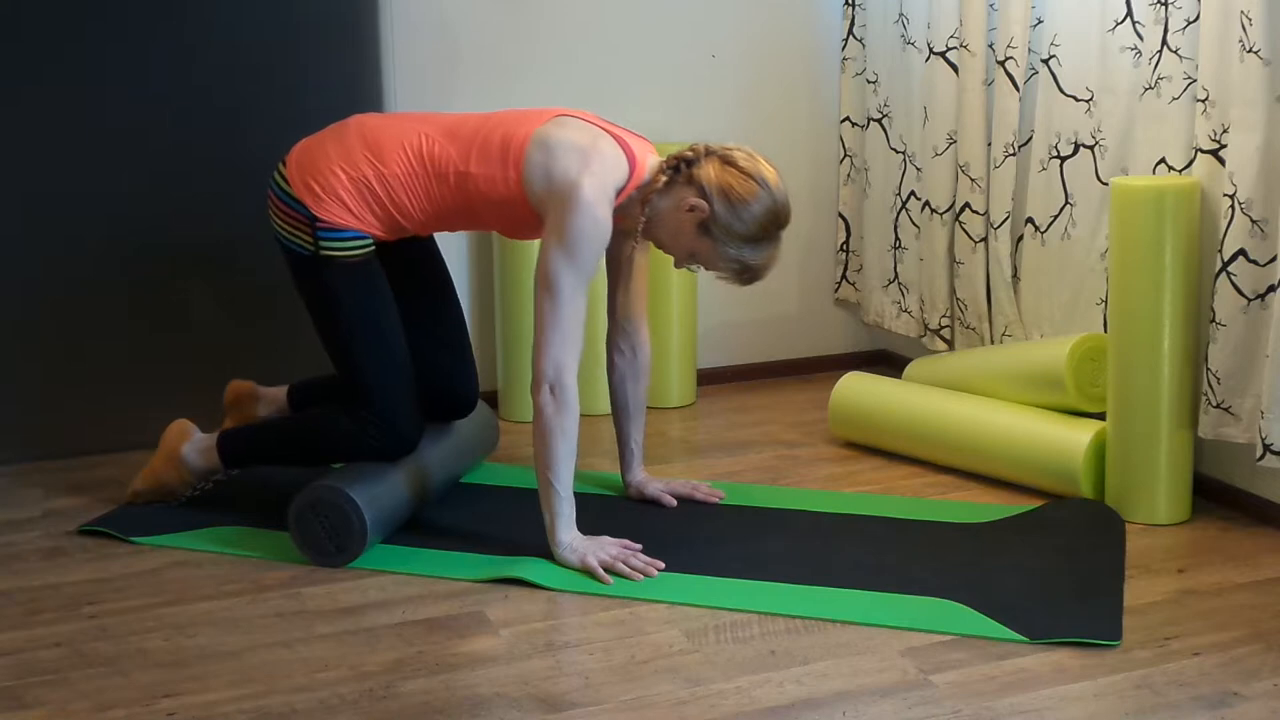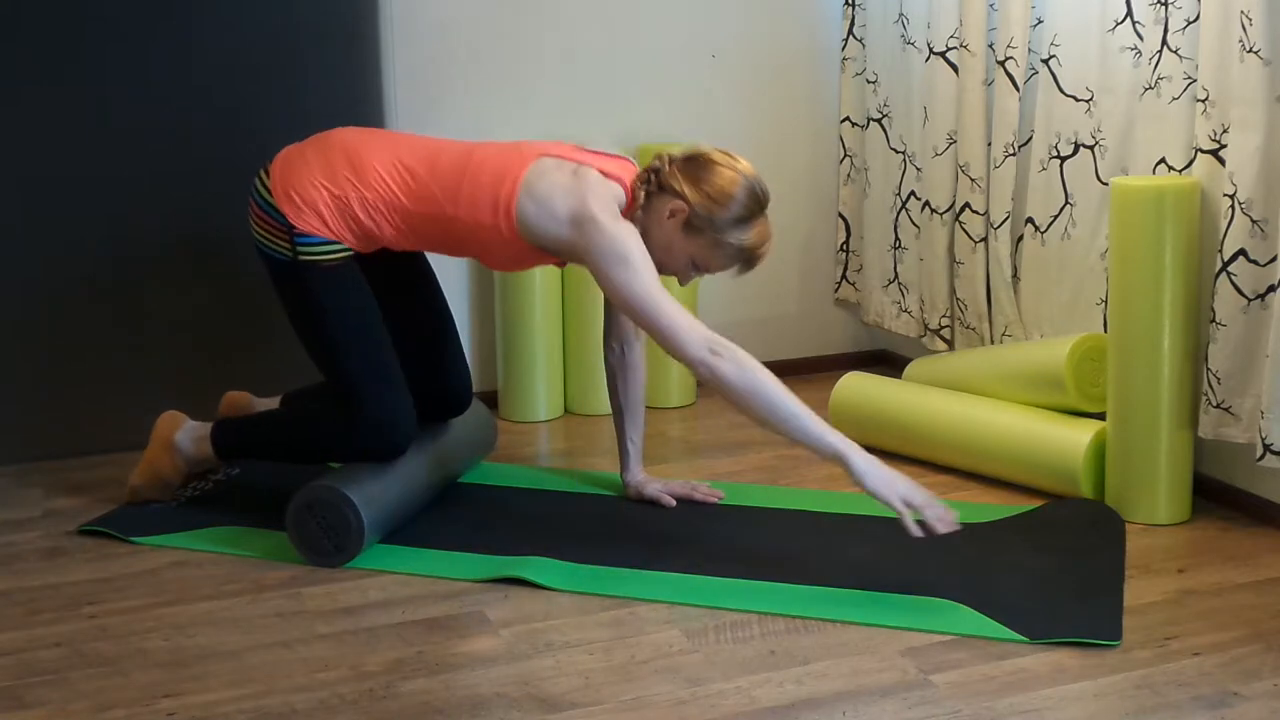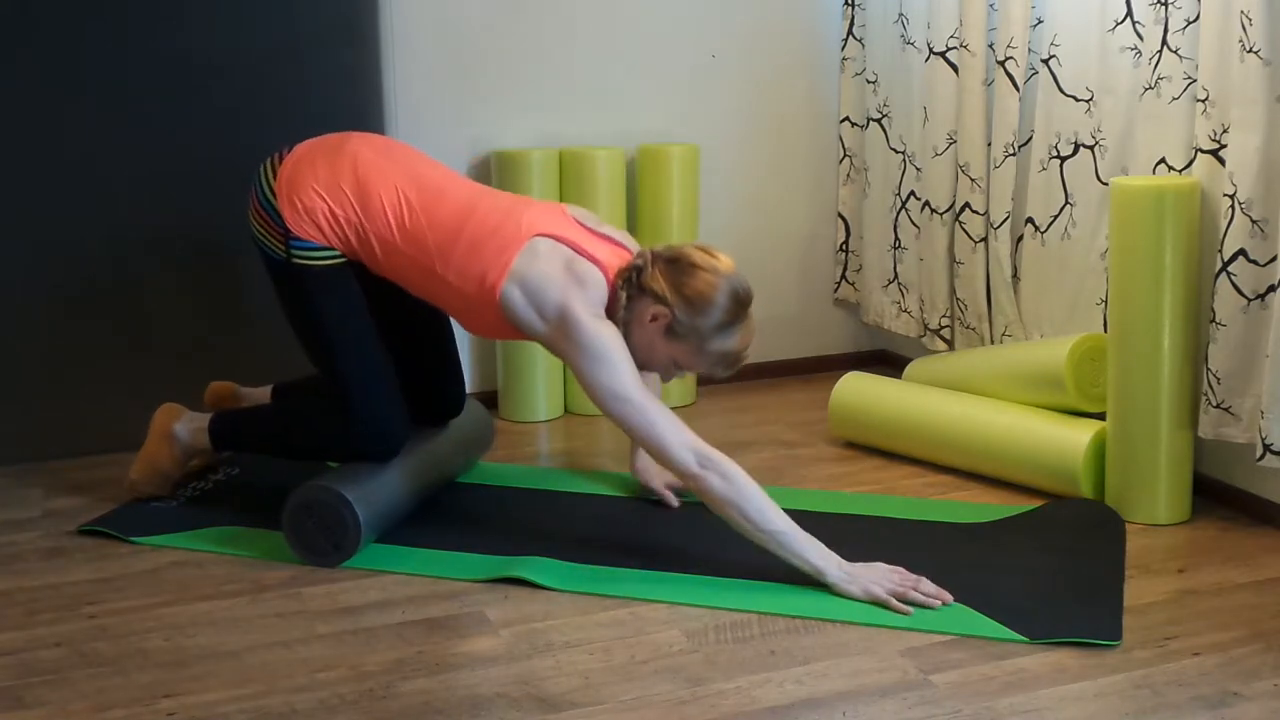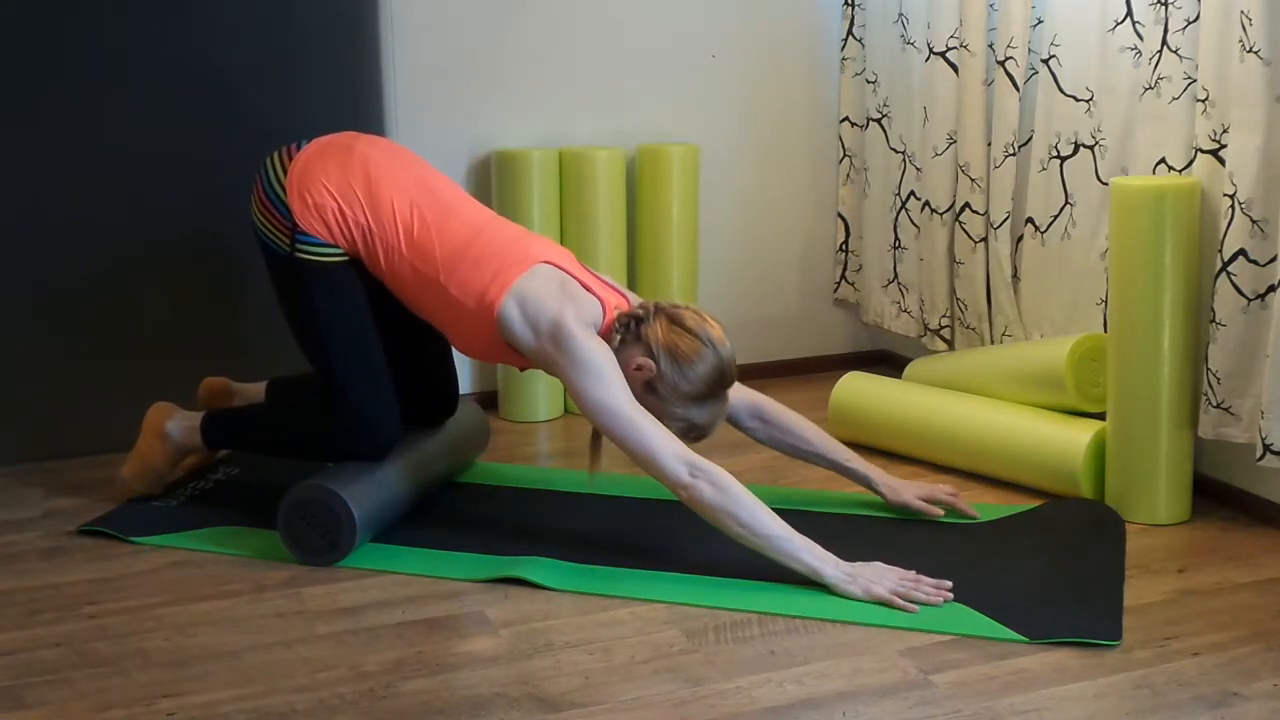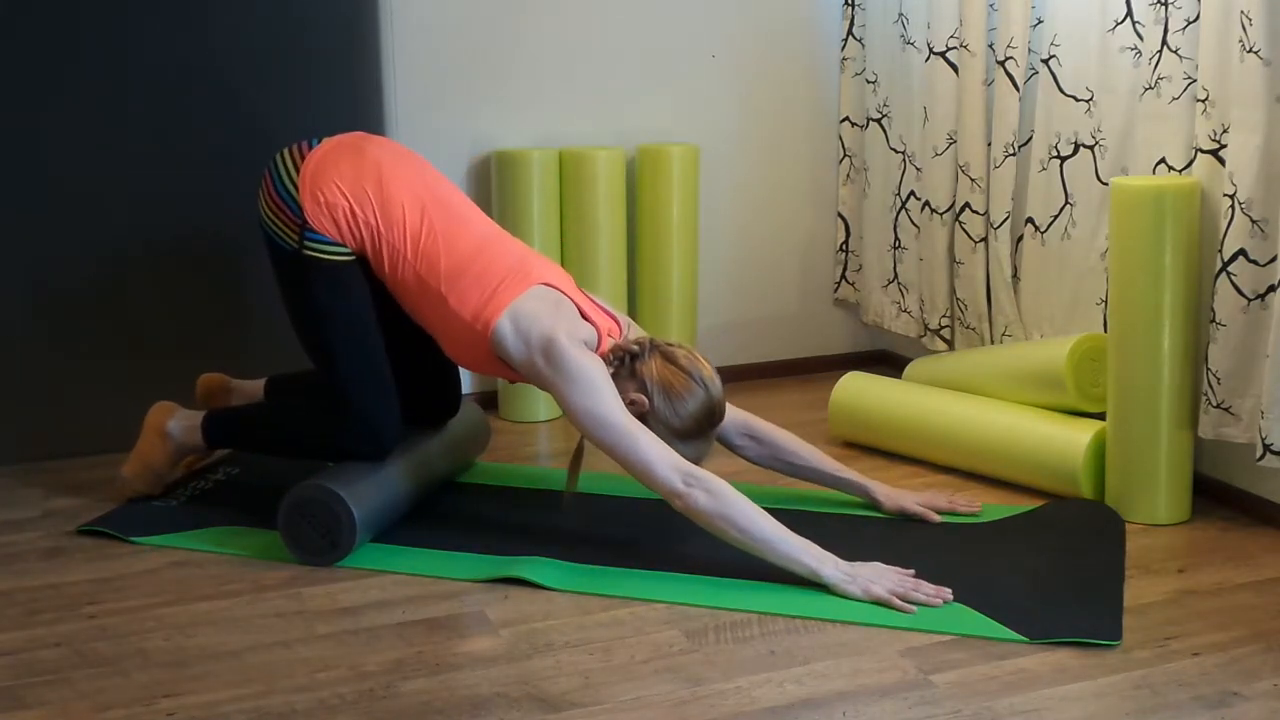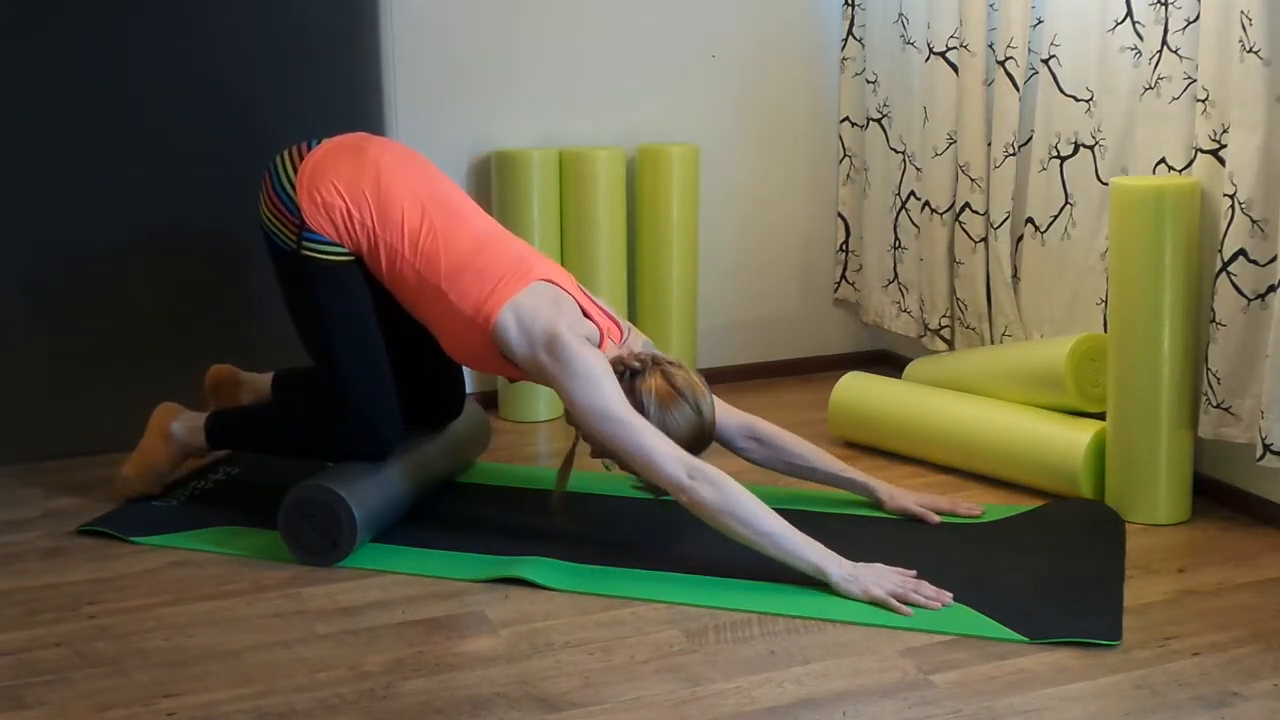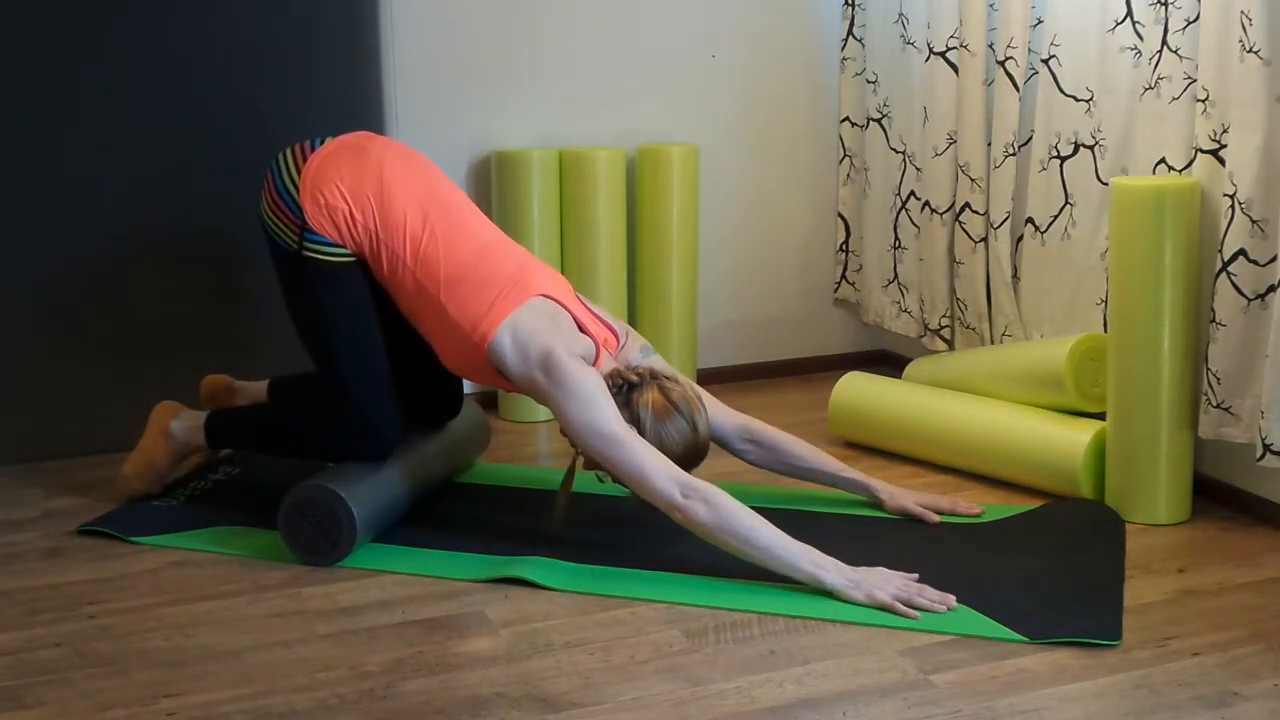
dt=0.7s
person 1, frame 1
left shoulder: (646, 184)
right shoulder: (591, 193)
left elbow: (628, 338)
right elbow: (554, 379)
left wrist: (635, 472)
right wrist: (564, 535)
left hip: (376, 192)
right hip: (328, 194)
left knee: (450, 398)
right knee: (389, 428)
left ankle: (267, 403)
right ankle: (197, 454)
person 1, frame 2
left shoulder: (631, 189)
right shoulder: (599, 218)
left elbow: (624, 334)
right elbow: (709, 356)
left wrist: (634, 470)
right wrist: (856, 460)
left hip: (358, 182)
right hip: (306, 203)
left knee: (444, 400)
right knee: (383, 428)
left ankle: (258, 409)
right ankle: (195, 440)
person 1, frame 3
left shoulder: (630, 264)
right shoulder: (580, 314)
right elbow: (699, 464)
left wrist: (644, 462)
right wrist: (839, 571)
left hip: (361, 176)
right hip: (305, 204)
left knee: (435, 406)
right knee: (375, 430)
left ankle: (249, 400)
right ankle: (193, 430)
person 1, frame 4
left shoulder: (624, 318)
right shoulder: (573, 336)
left elbow: (750, 406)
right elbow: (690, 478)
left wrist: (880, 480)
right wrist: (839, 574)
left hip: (362, 176)
right hip: (308, 198)
left knee: (427, 406)
right knee: (367, 428)
left ankle: (242, 397)
right ankle: (189, 427)
person 1, frame 5
left shoulder: (616, 340)
right shoulder: (567, 356)
left elbow: (741, 428)
right elbow: (688, 487)
left wrist: (877, 490)
right wrist: (842, 575)
left hip: (367, 178)
right hip: (318, 198)
left knee: (428, 406)
right knee: (369, 430)
left ankle: (239, 394)
right ankle: (189, 428)
person 1, frame 6
left shoulder: (617, 344)
right shoulder: (566, 349)
left elbow: (738, 428)
right elbow: (688, 476)
left wrist: (879, 489)
right wrist: (838, 571)
left hip: (369, 177)
right hip: (317, 197)
left knee: (432, 405)
right knee: (369, 430)
left ankle: (253, 386)
right ankle: (192, 429)
person 1, frame 7
left shoulder: (618, 348)
right shoulder: (563, 369)
left elbow: (739, 430)
right elbow: (685, 496)
left wrist: (879, 489)
right wrist: (844, 579)
left hip: (372, 175)
right hip: (320, 199)
left knee: (429, 408)
right knee: (369, 432)
left ankle: (246, 396)
right ankle: (192, 427)
